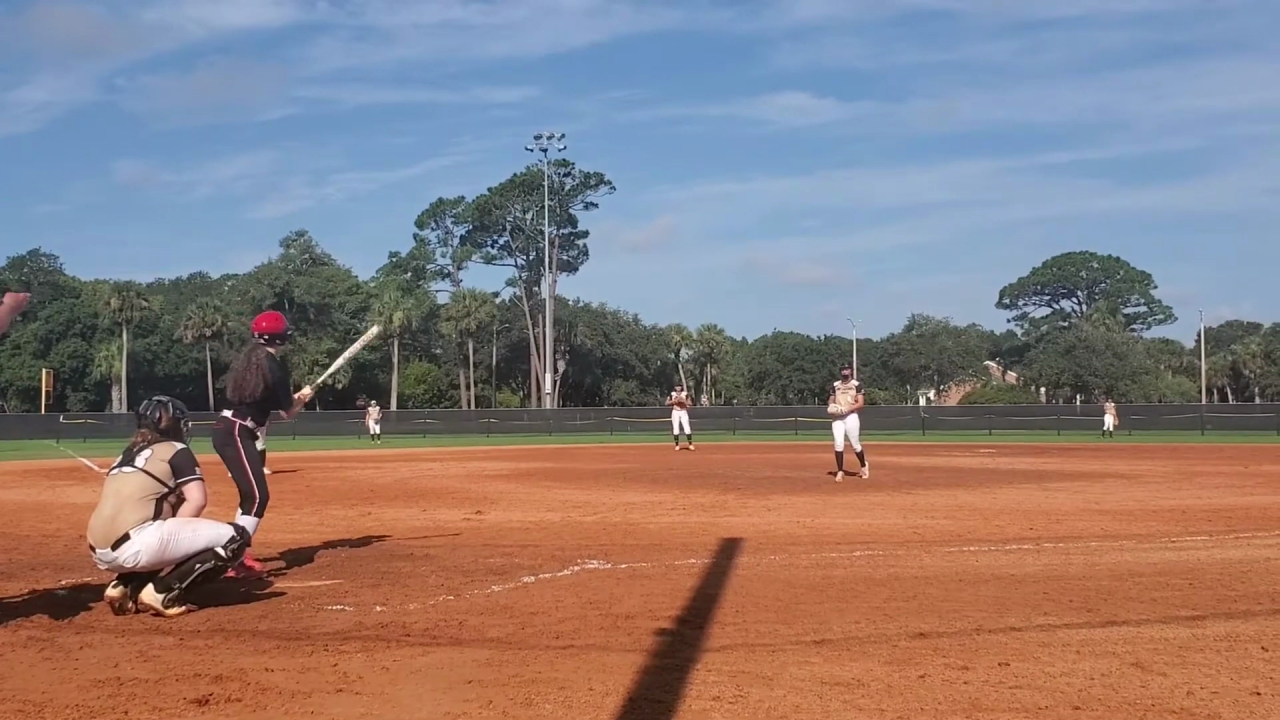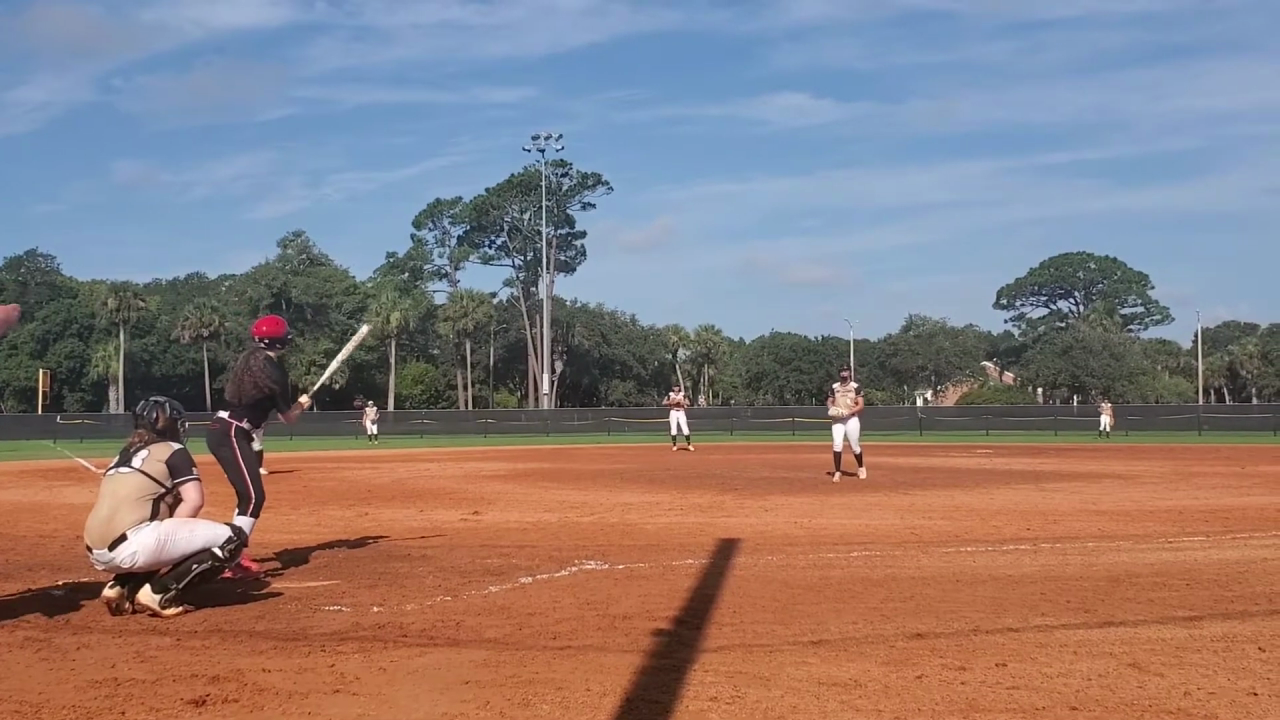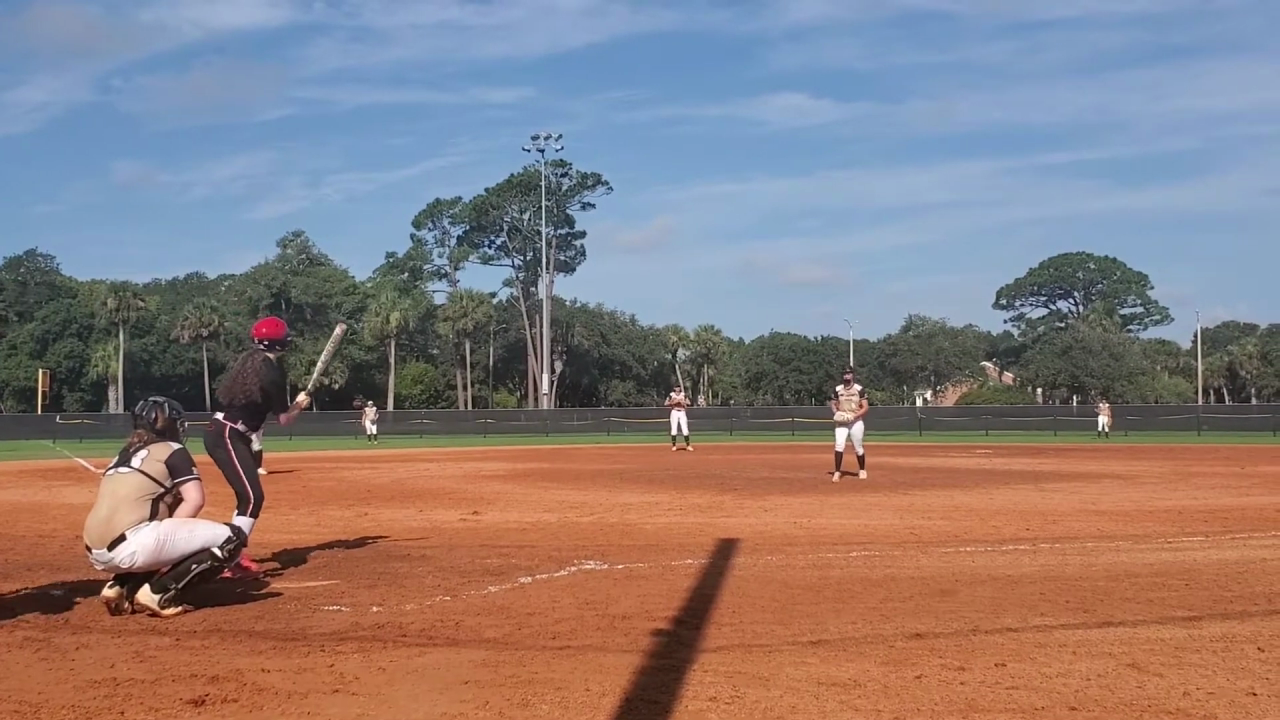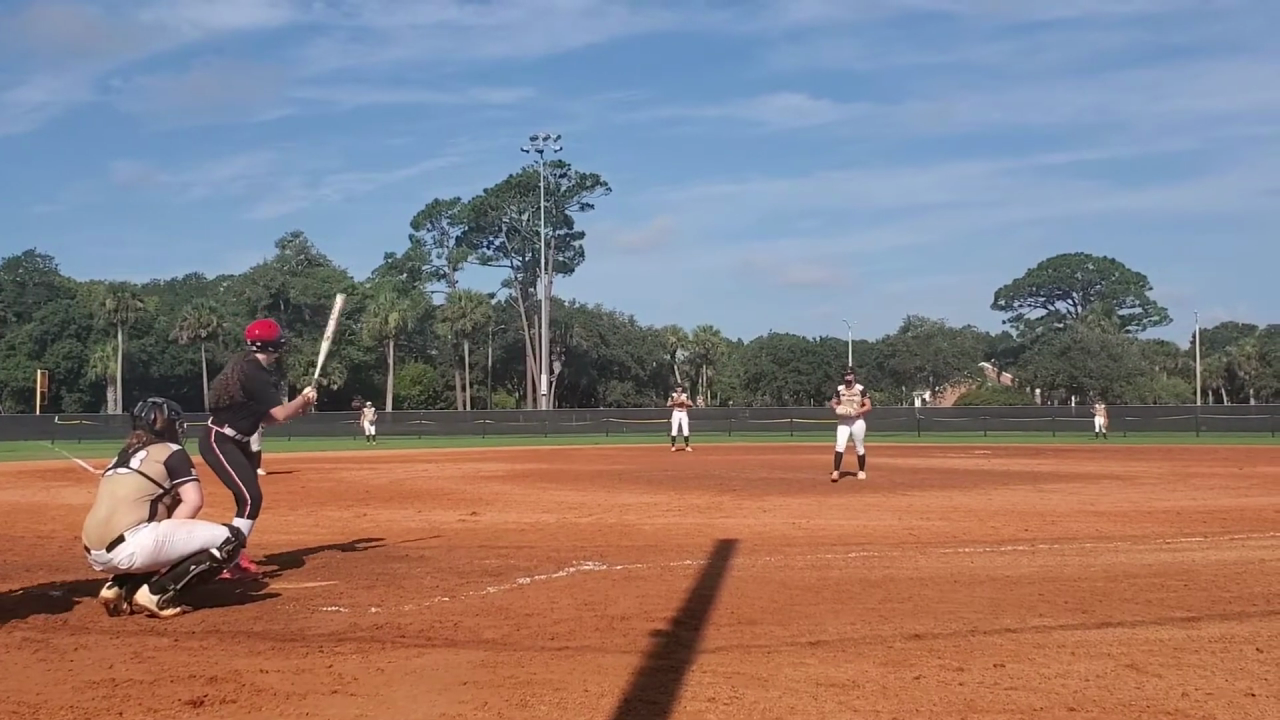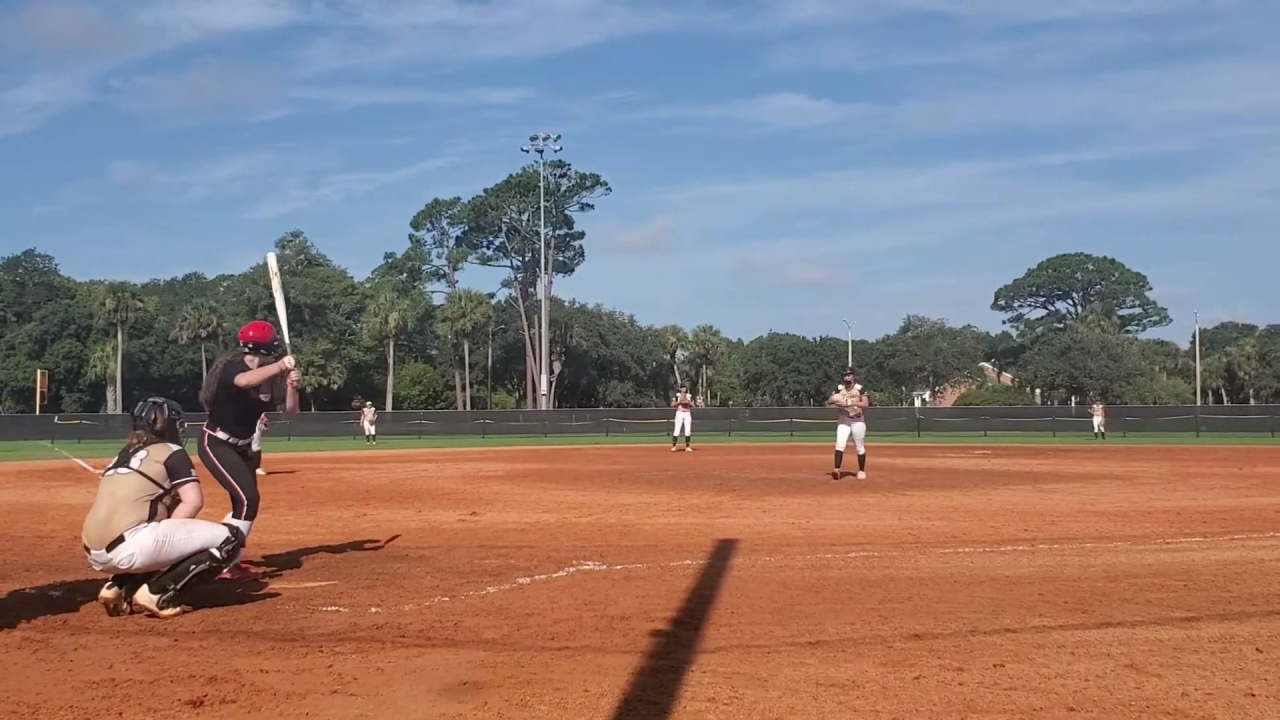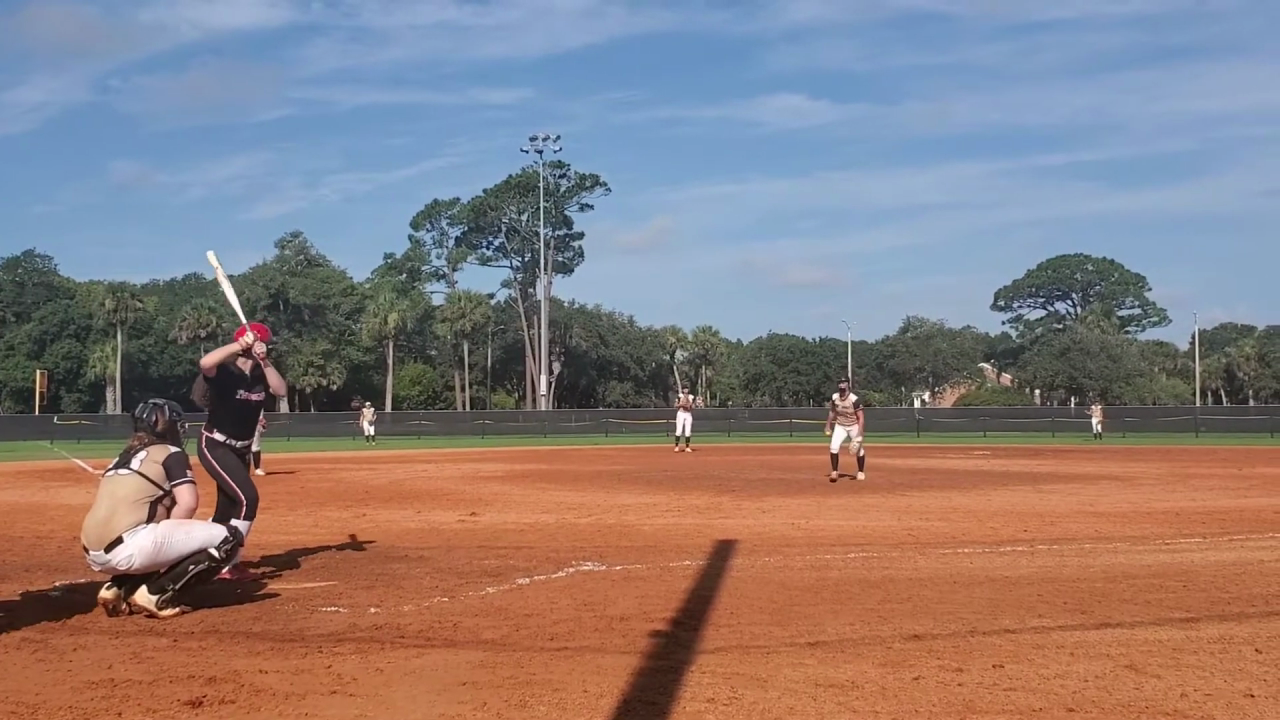
dt=0.2s
person 1, frame 1
left shoulder: (253, 358)
right shoulder: (273, 367)
right elbow: (288, 412)
left wrist: (296, 396)
right wrist: (303, 398)
left hip: (231, 431)
right hip: (235, 434)
left knee: (251, 496)
right knee: (258, 497)
right ankle: (234, 561)
person 1, frame 2
left shoulder: (250, 361)
right shoulder: (274, 371)
right elbow: (287, 416)
left wrist: (295, 404)
right wrist: (301, 405)
left hip: (224, 432)
right hip: (231, 435)
left knee: (248, 496)
right knee: (254, 497)
right ankle: (232, 561)
person 1, frame 3
left shoulder: (249, 363)
right shoulder: (273, 372)
right elbow: (283, 419)
left wrist: (294, 405)
right wrist: (299, 404)
left hip: (225, 434)
right hip: (226, 436)
left knee: (248, 496)
right knee: (253, 497)
right ankle: (230, 562)
person 1, frame 4
left shoulder: (250, 367)
right shoulder: (255, 373)
left elbow: (265, 417)
right elbow: (280, 415)
left wrist: (300, 405)
right wrist: (303, 399)
left hip: (236, 442)
right hip: (218, 441)
left knee: (248, 499)
right knee: (251, 498)
right ankle: (230, 563)
person 1, frame 5
left shoulder: (264, 374)
right shoulder: (232, 368)
left elbow: (289, 410)
right elbow: (245, 381)
left wrist: (292, 386)
right wrist: (280, 366)
left hip: (240, 446)
right hip: (216, 444)
left knee: (245, 501)
right knee: (248, 499)
right ankle: (229, 564)
person 1, frame 6
left shoulder: (260, 373)
right shoulder: (225, 370)
left elbow: (280, 390)
right elbow: (205, 363)
left wrist: (264, 360)
right wrist: (240, 346)
left hip: (241, 449)
right hip: (215, 447)
left knee: (228, 509)
right knee: (247, 498)
right ankle: (229, 565)
person 2, frame 1
left shoulder: (128, 453)
right shoulder: (175, 450)
right elbow: (197, 500)
right wrist: (173, 535)
left hip: (101, 552)
right hip: (134, 545)
right knee: (235, 537)
left ankle: (124, 587)
right ankle: (162, 592)
person 2, frame 2
left shoulder: (125, 454)
right shoulder: (172, 450)
right elbow: (194, 500)
right wrist: (169, 536)
left hip: (98, 552)
right hip: (130, 545)
right knee: (232, 537)
left ankle: (121, 587)
right ankle: (159, 593)
person 2, frame 3
left shoulder: (125, 453)
right shoulder: (172, 450)
right elbow: (195, 499)
right wrist: (168, 537)
left hip: (97, 552)
right hip: (129, 546)
right knee: (231, 538)
left ankle: (120, 587)
right ankle: (158, 593)
person 2, frame 4
left shoulder: (124, 455)
right shoulder: (171, 451)
right elbow: (193, 501)
right wrist: (167, 538)
right hip: (128, 547)
right knee: (230, 538)
left ankle: (118, 589)
right ankle: (157, 594)
person 2, frame 5
left shoulder: (125, 455)
right shoulder: (171, 451)
right elbow: (193, 501)
right wrist: (168, 539)
left hip: (96, 553)
right hip: (128, 547)
right knee: (229, 538)
left ankle: (117, 588)
right ankle: (157, 594)
person 2, frame 6
left shoulder: (125, 456)
right shoulder: (170, 453)
right elbow: (188, 503)
right wrist: (169, 534)
left hip: (95, 554)
right hip: (127, 548)
right knee: (228, 538)
left ankle: (117, 589)
right ankle: (156, 594)
